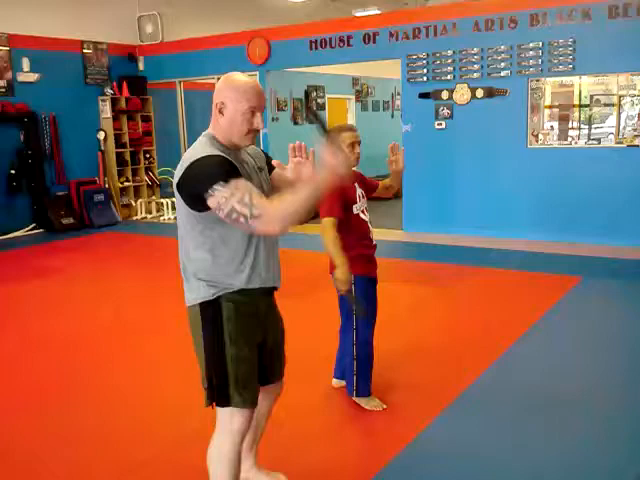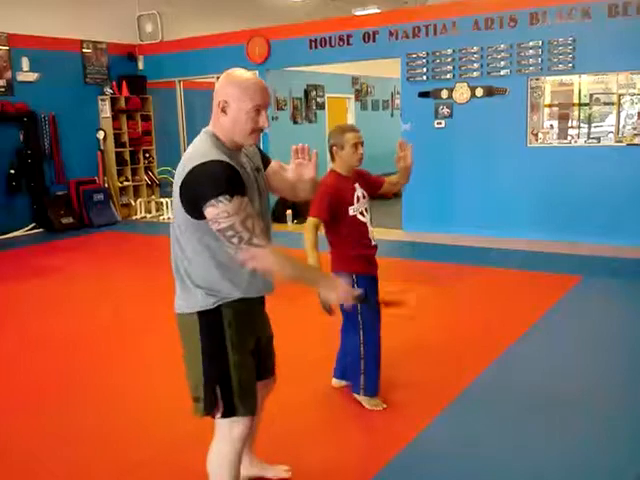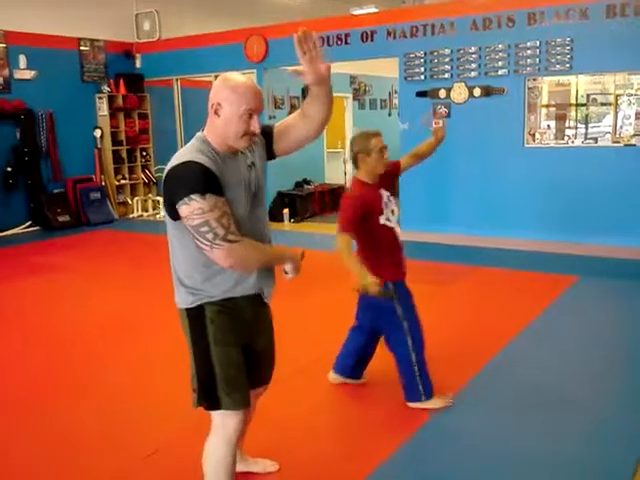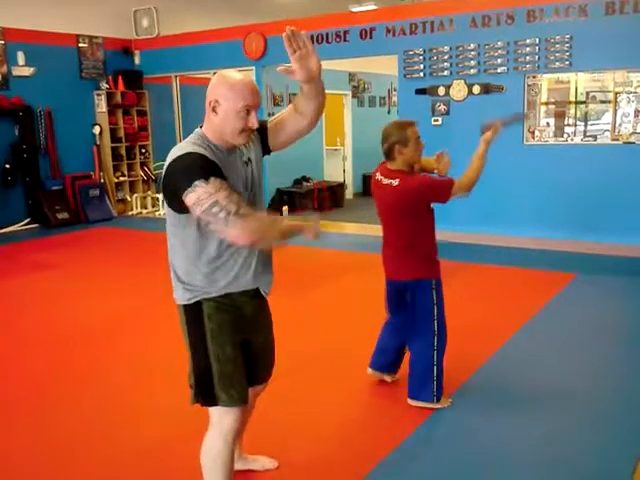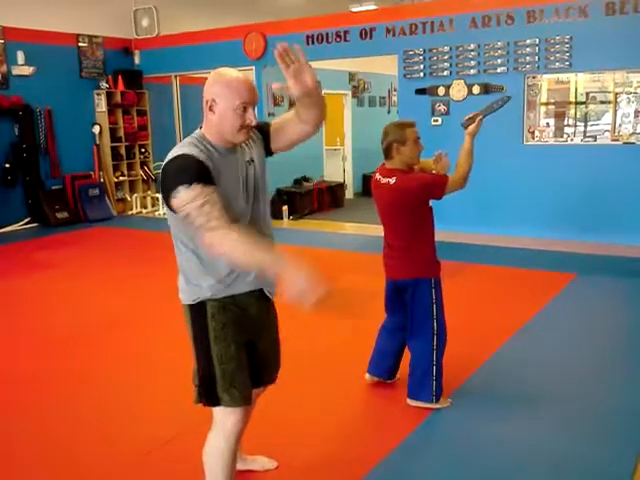
dt=0.5s
person 1, frame 1
left shoulder: (252, 154)
right shoulder: (205, 165)
left elbow: (288, 195)
right elbow: (270, 219)
left wrist: (302, 178)
right wrist: (325, 178)
left hip: (258, 293)
right hip: (223, 302)
left knee: (267, 388)
right knee: (235, 416)
person 1, frame 2
left shoulder: (246, 152)
right shoulder: (210, 169)
left elbow: (293, 190)
right elbow: (256, 252)
left wrist: (303, 179)
right wrist: (323, 281)
left hip: (244, 299)
right hip: (215, 309)
left knee: (260, 383)
right knee: (234, 421)
person 1, frame 3
left shoulder: (252, 144)
right shoulder: (190, 171)
left elbow: (310, 124)
right elbow: (228, 252)
left wrist: (320, 83)
right wrist: (285, 256)
left hip: (252, 295)
right hip: (213, 306)
left knee: (254, 386)
right knee: (228, 416)
person 1, frame 4
left shoulder: (247, 140)
right shoulder: (190, 163)
left elbow: (304, 118)
right elbow: (244, 228)
left wrist: (311, 80)
right wrist: (301, 225)
left hip: (250, 291)
right hip: (211, 302)
left knee: (253, 383)
right knee: (227, 413)
person 1, frame 5
left shoulder: (251, 138)
right shoulder: (187, 164)
left elbow: (307, 121)
right elbow: (217, 233)
left wrist: (306, 92)
right wrist: (287, 268)
left hip: (255, 293)
right hip: (217, 302)
left knee: (253, 386)
right knee: (230, 412)
person 2, frame 1
left shoulder: (355, 178)
right shoulder: (333, 186)
left elbow: (387, 190)
right elbow: (328, 229)
left wrist: (397, 171)
right wrist: (341, 266)
left hip: (364, 266)
right hip: (351, 271)
left knee: (359, 324)
right knee: (359, 329)
left ankle: (343, 375)
right ankle: (359, 390)
person 2, frame 2
left shoulder: (359, 177)
right shoulder: (329, 187)
left elbow: (394, 186)
right elbow: (310, 227)
left wrist: (405, 169)
right wrist: (313, 263)
left hip: (364, 265)
right hip: (351, 269)
left knee: (358, 323)
right knee: (365, 327)
left ankle: (344, 375)
right ankle: (364, 389)
person 2, frame 3
left shoulder: (381, 177)
right shoulder: (358, 199)
left elbow: (411, 158)
right elbow: (342, 244)
left wrist: (435, 140)
right wrist: (362, 275)
left hip: (384, 273)
right hip: (381, 278)
left knee: (368, 324)
right knee: (405, 333)
left ankle: (344, 371)
right ankle: (419, 395)
person 2, frame 4
left shoulder: (381, 173)
right shoulder: (415, 187)
left elbow: (417, 164)
right elbow: (465, 185)
left wrist: (434, 166)
right wrist: (485, 143)
left hip: (393, 267)
right hip: (419, 270)
left knee: (399, 318)
right knee: (428, 331)
left ankle: (382, 365)
right ankle: (425, 394)
person 2, frame 5
left shoulder: (381, 176)
right shoulder: (412, 184)
left elbow: (417, 169)
right elbow: (459, 181)
left wrist: (435, 169)
right wrist: (469, 138)
left hip: (394, 267)
right hip: (419, 271)
left knee: (397, 320)
right knee: (428, 332)
left ankle: (379, 370)
right ankle: (424, 393)
